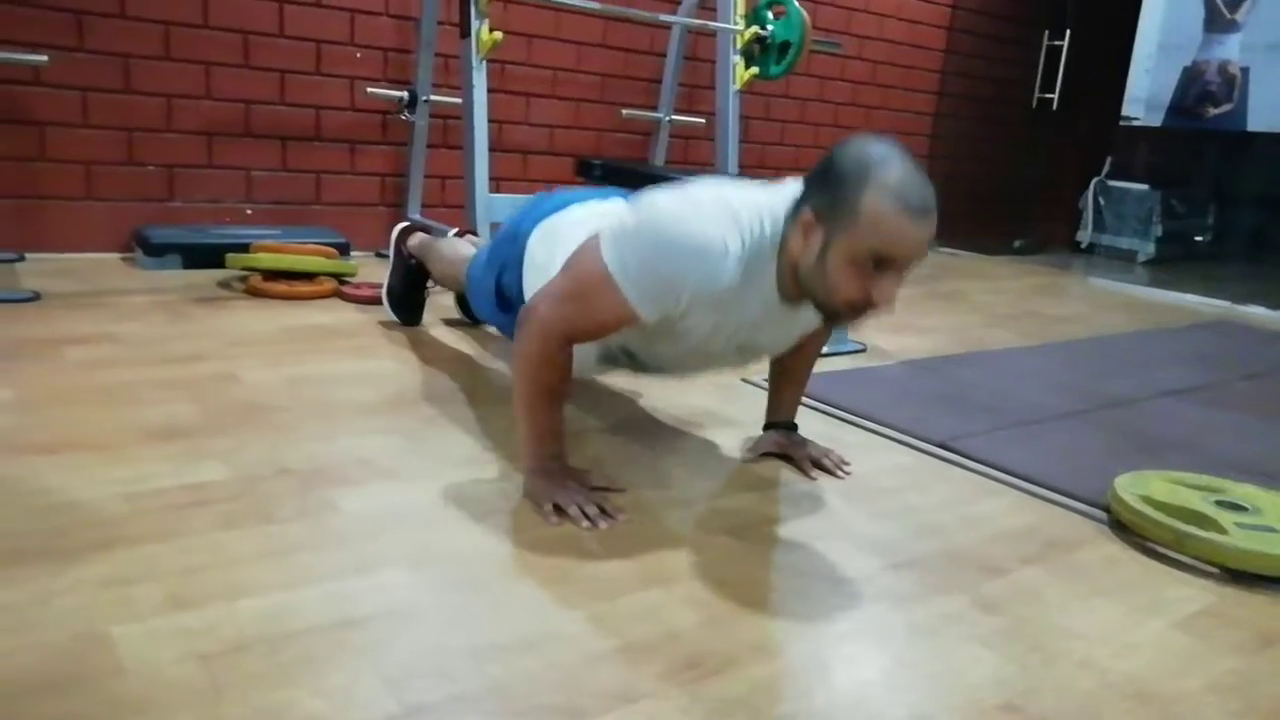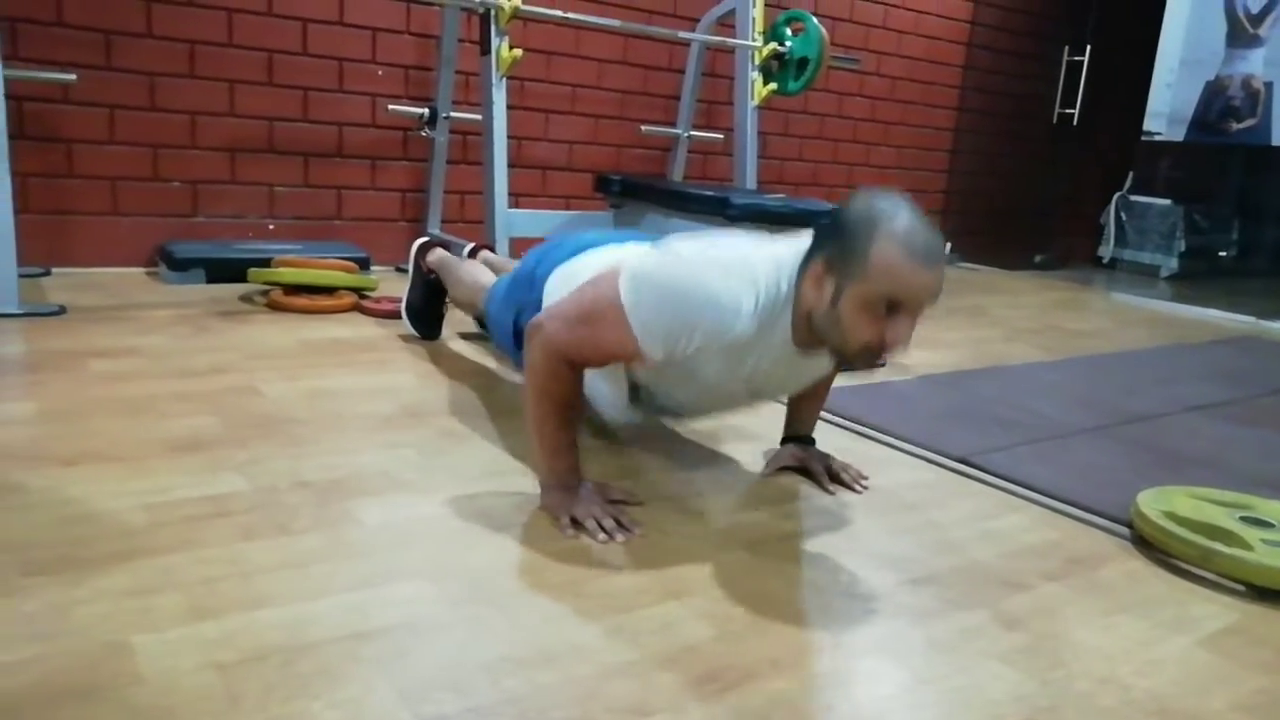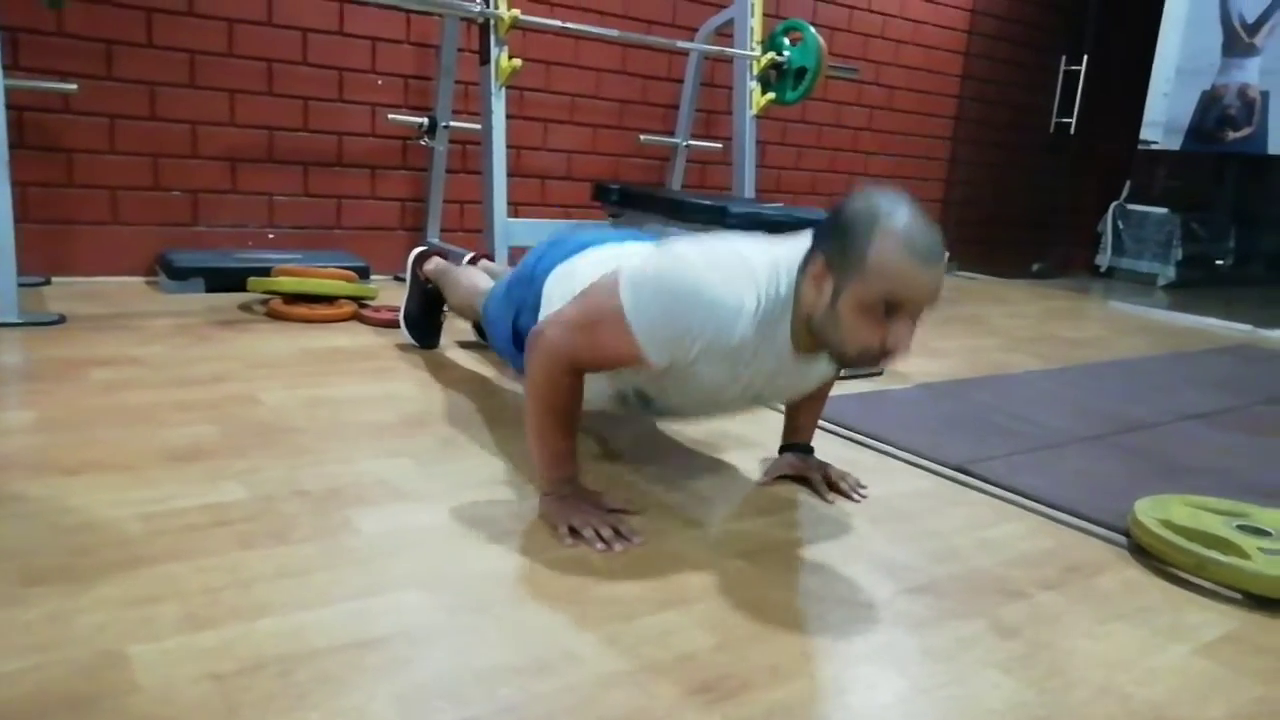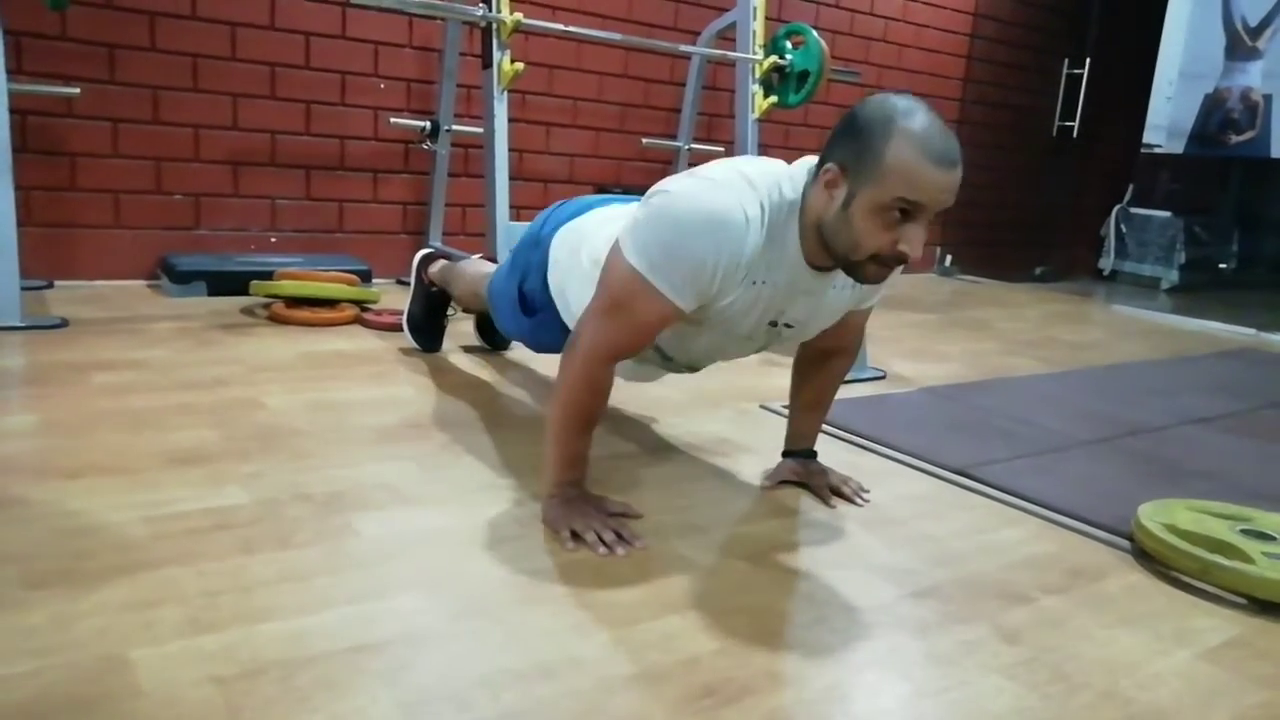
dt=0.7s
person 1, frame 1
left shoulder: (835, 256)
right shoulder: (696, 246)
left elbow: (806, 327)
right elbow: (544, 325)
left wrist: (781, 426)
right wrist: (543, 468)
left hip: (619, 234)
right hip: (546, 241)
right knee: (477, 283)
left ankle: (468, 240)
right ankle: (416, 247)
person 1, frame 2
left shoulder: (850, 296)
right shoulder: (716, 297)
right elbow: (549, 338)
left wrist: (798, 440)
right wrist: (562, 482)
left hip: (636, 274)
right hip: (565, 286)
right knee: (494, 306)
left ankle: (482, 257)
right ankle: (436, 262)
person 1, frame 3
left shoulder: (849, 303)
right shoulder: (715, 303)
right elbow: (553, 345)
left wrist: (797, 447)
right wrist: (558, 490)
left hip: (636, 267)
right hip: (563, 282)
right knee: (491, 306)
left ankle: (483, 264)
right ankle: (434, 269)
person 1, frame 4
left shoulder: (869, 243)
right shoulder: (716, 221)
left elbow: (831, 346)
right elbow: (593, 350)
left wrist: (800, 453)
right wrist: (564, 493)
left hip: (644, 254)
right hip: (568, 250)
right knee: (502, 304)
left ankle: (480, 267)
right ankle: (439, 273)
